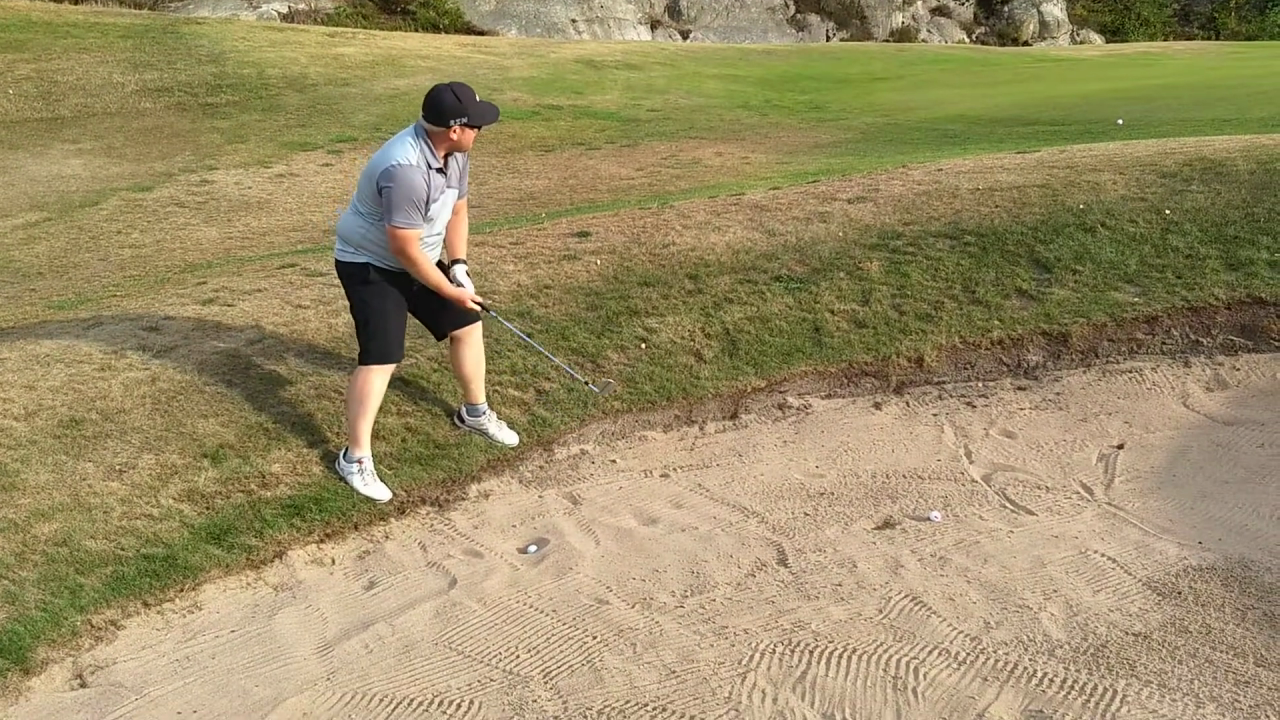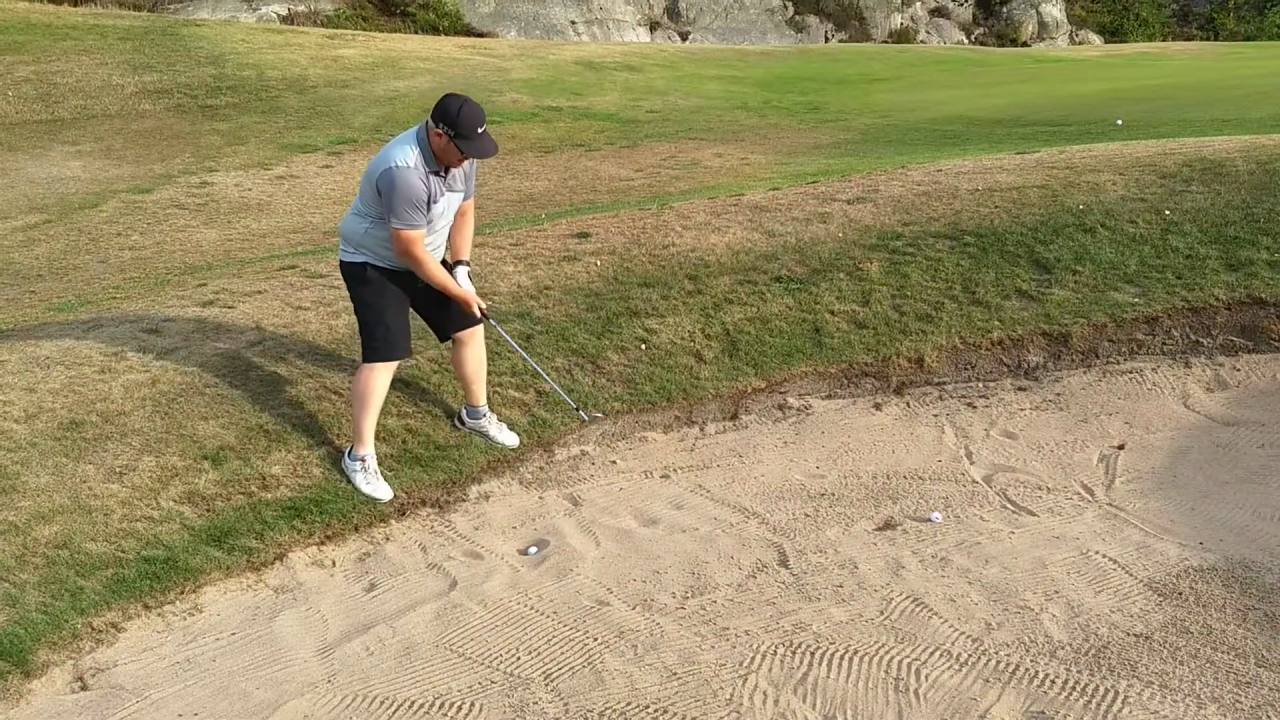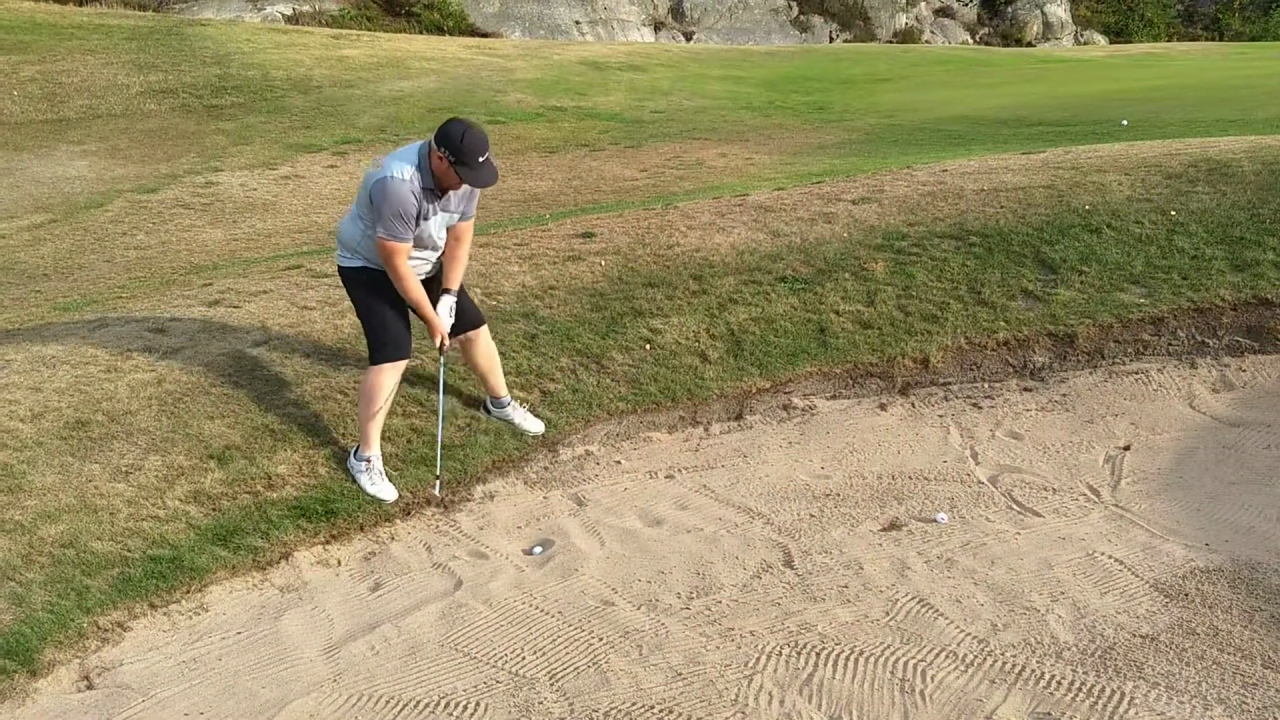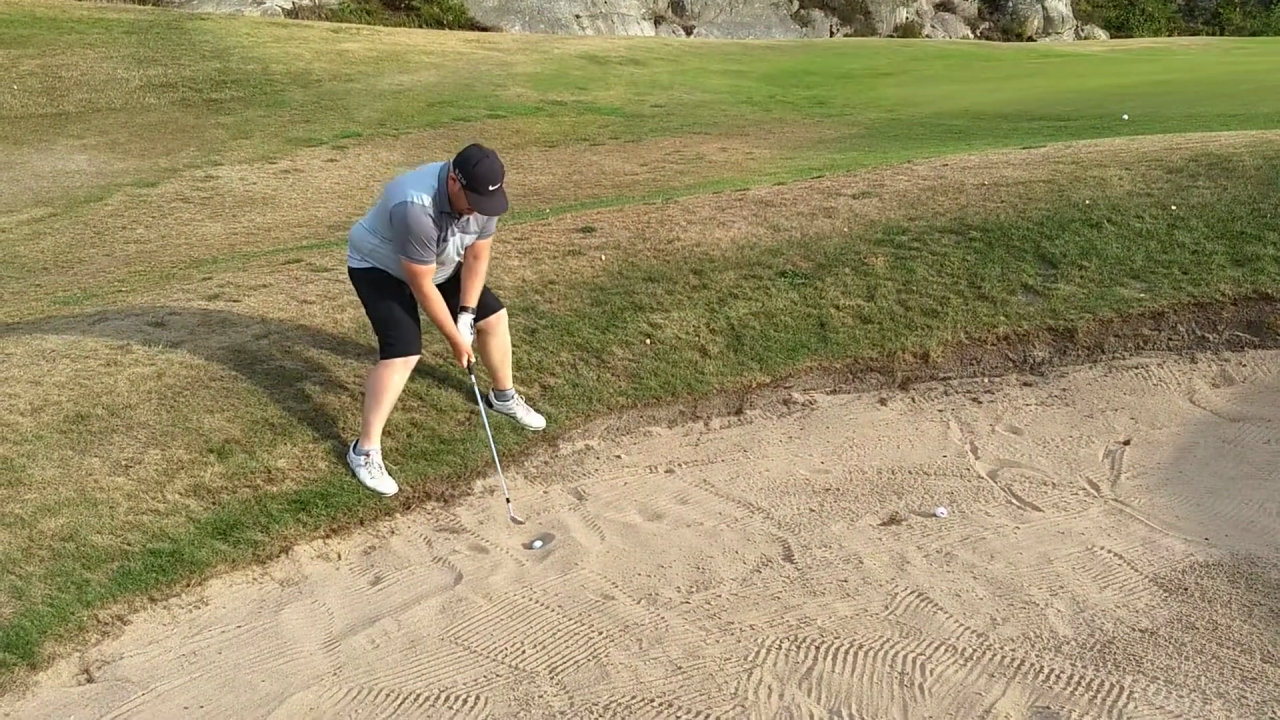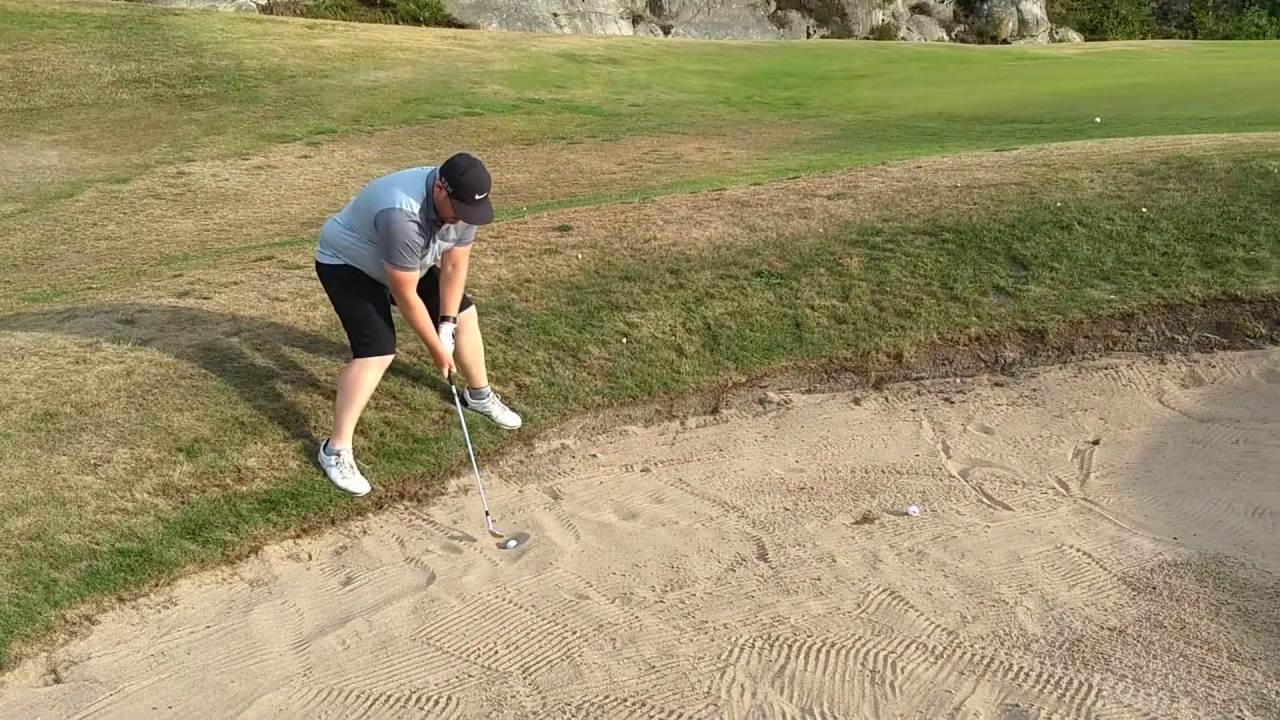
dt=0.4s
person 1, frame 1
left shoulder: (454, 153)
right shoulder: (405, 170)
left elbow: (457, 209)
right elbow: (405, 249)
left wrist: (460, 266)
right wrist: (450, 291)
left hip: (419, 260)
right hip: (371, 265)
left knee: (467, 326)
right knee: (379, 358)
left ankle: (475, 412)
right ankle: (355, 458)
person 1, frame 2
left shoulder: (459, 155)
right shoulder: (403, 172)
left elbow: (464, 212)
right elbow: (411, 251)
left wrist: (461, 270)
right wrist: (458, 293)
left hip: (428, 260)
right hip: (373, 264)
left knee: (469, 329)
right knee: (385, 355)
left ankle: (476, 413)
right ankle: (360, 456)
person 1, frame 3
left shoulder: (465, 177)
right shoulder: (398, 184)
left elbow: (459, 239)
right elbow: (394, 263)
left wrist: (447, 297)
right wrist: (430, 318)
left hip: (428, 264)
right hip: (370, 267)
left knee: (475, 328)
right knee: (391, 356)
left ankle: (500, 402)
right ankle: (365, 457)
person 1, frame 4
left shoulder: (481, 194)
right shoulder: (416, 207)
left elbow: (476, 256)
right elbow: (421, 285)
left wrist: (466, 315)
right wrist: (455, 338)
left hip: (439, 265)
right hip: (380, 268)
left knee: (494, 316)
right knee: (402, 354)
left ankle: (504, 397)
right ankle: (365, 451)
person 1, frame 5
left shoulder: (462, 200)
right shoulder: (402, 212)
left elbow: (455, 265)
right elbow: (405, 295)
left wrist: (447, 324)
right wrist: (436, 346)
left hip: (405, 263)
right hip: (347, 265)
left knee: (464, 311)
right knee: (376, 351)
left ankle: (479, 395)
right ankle: (336, 450)
